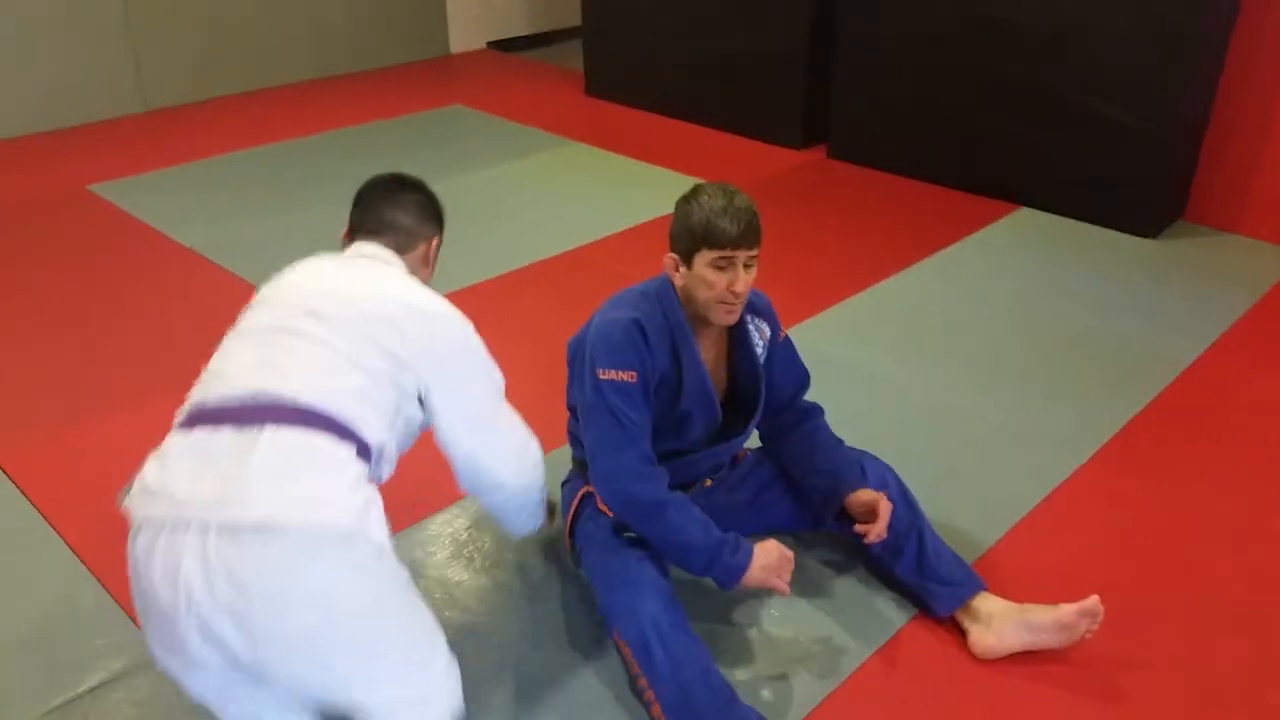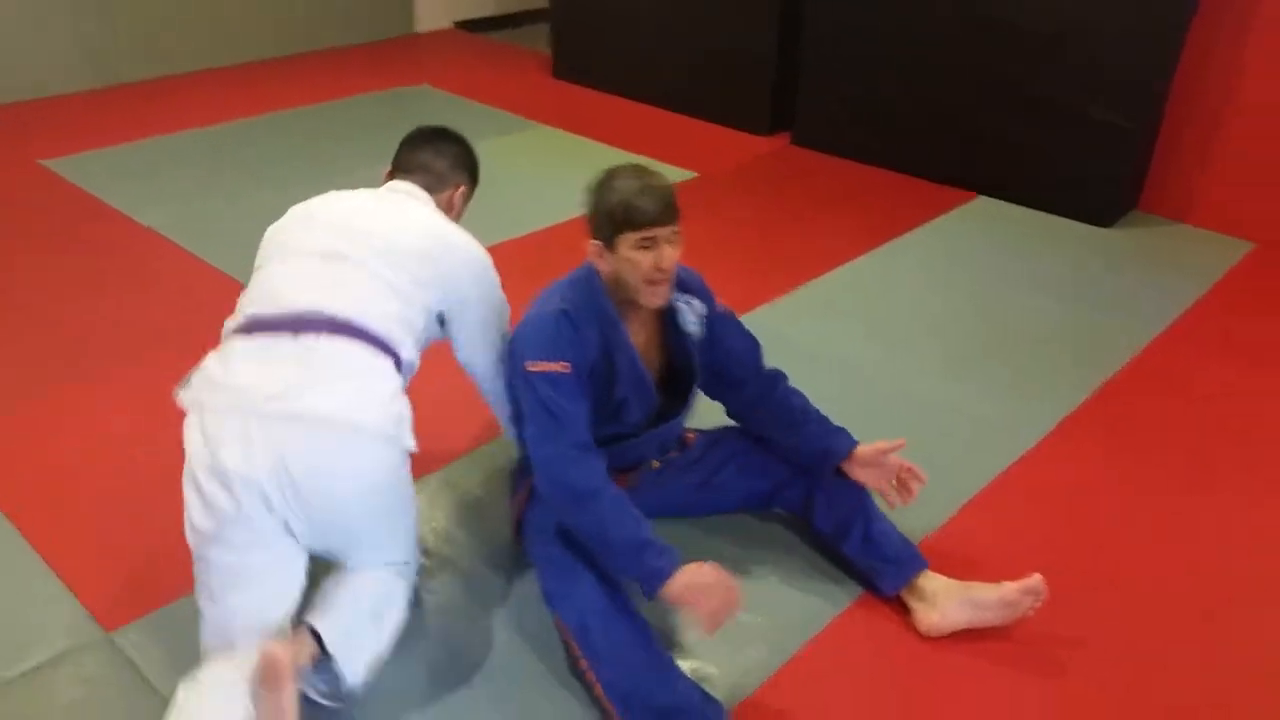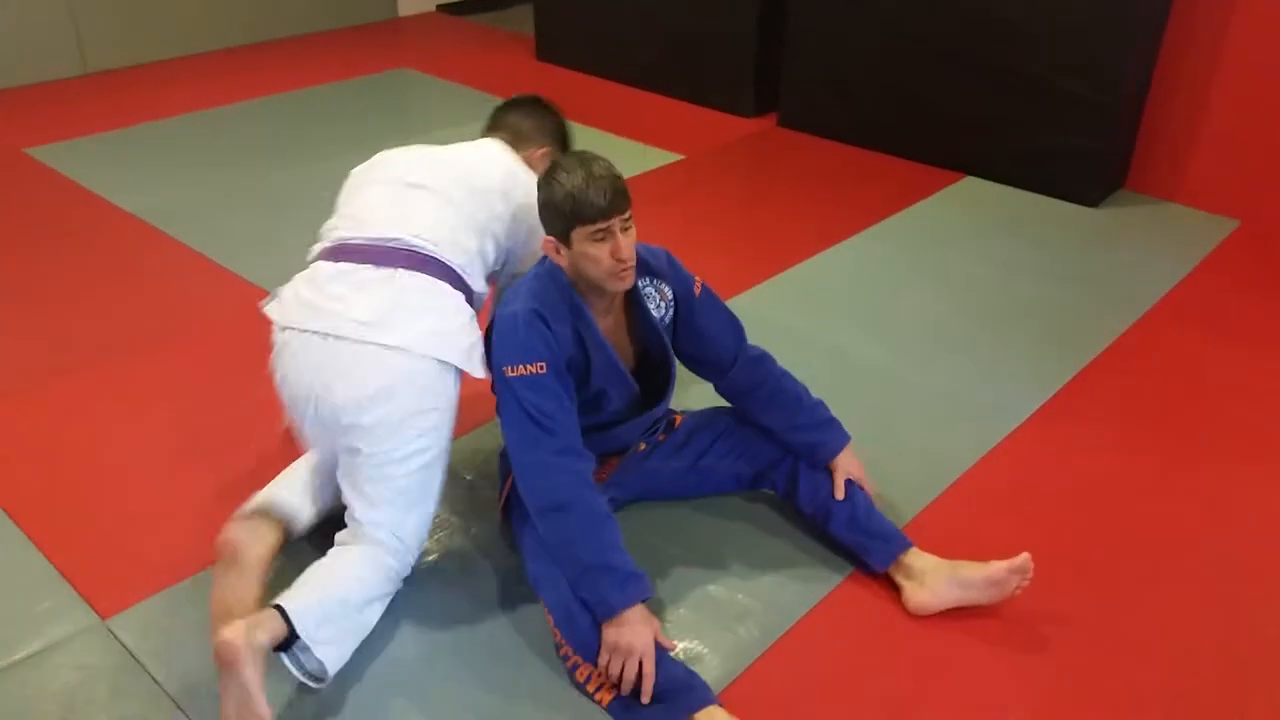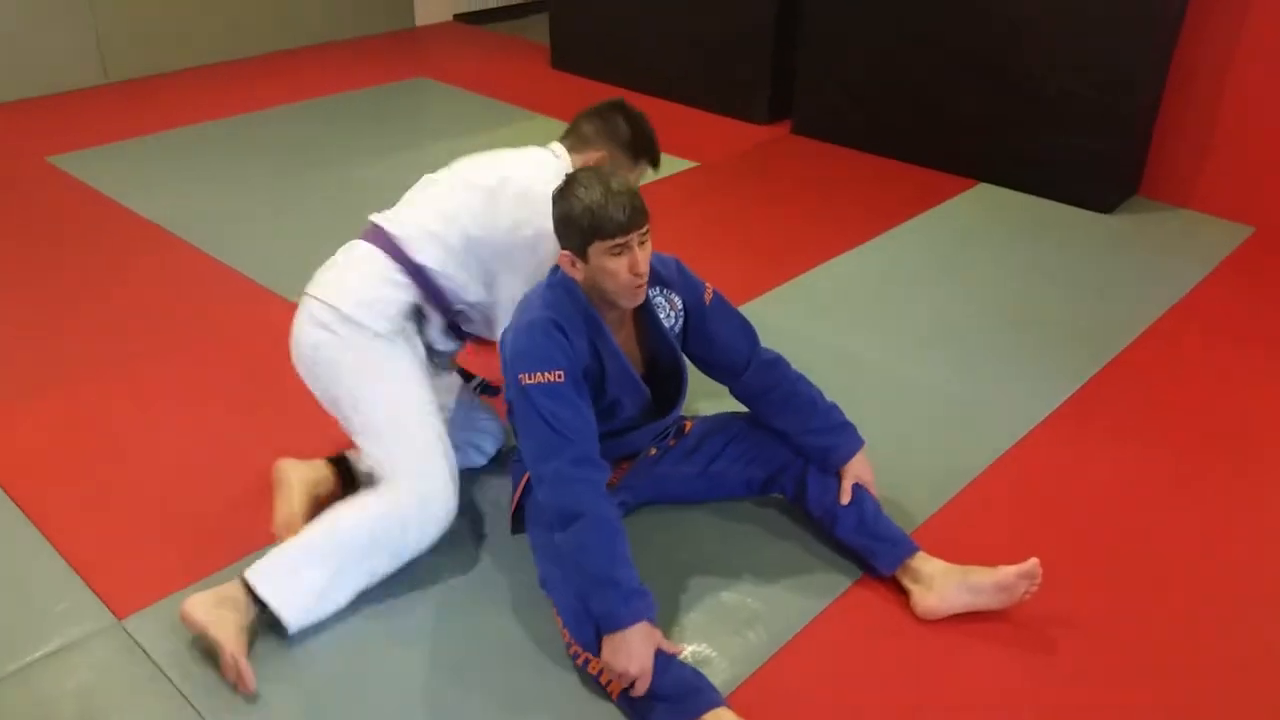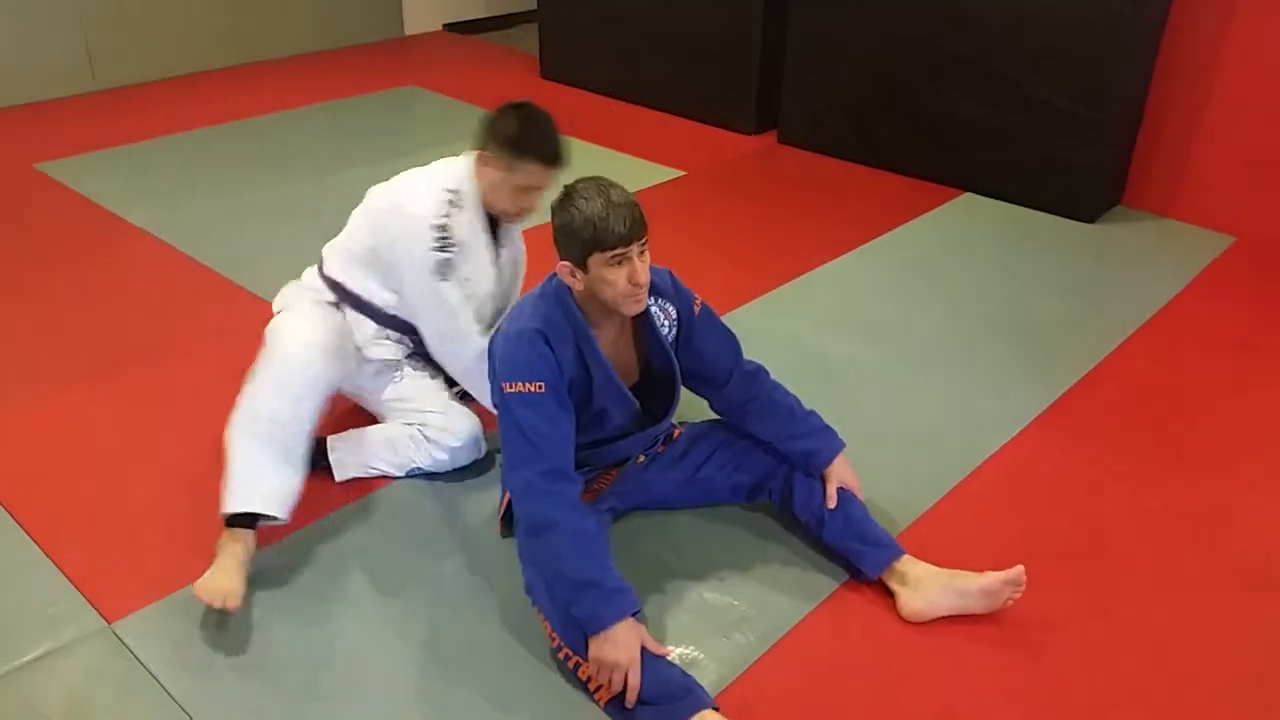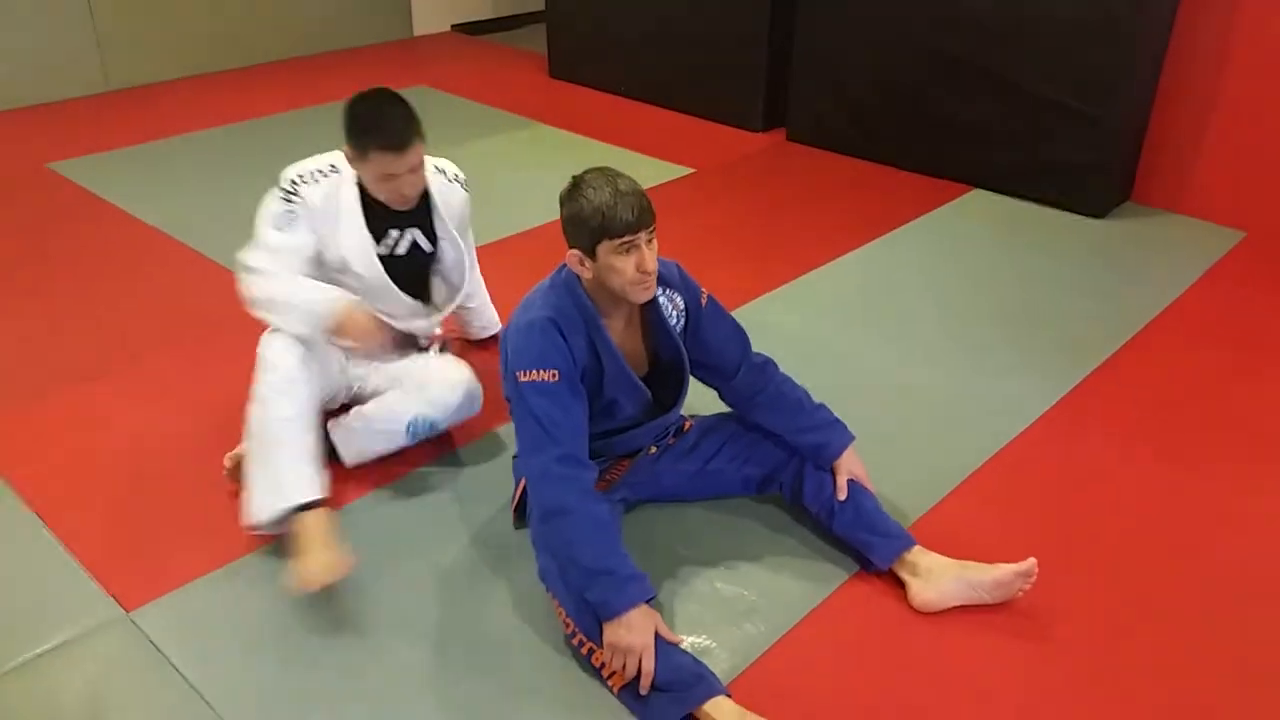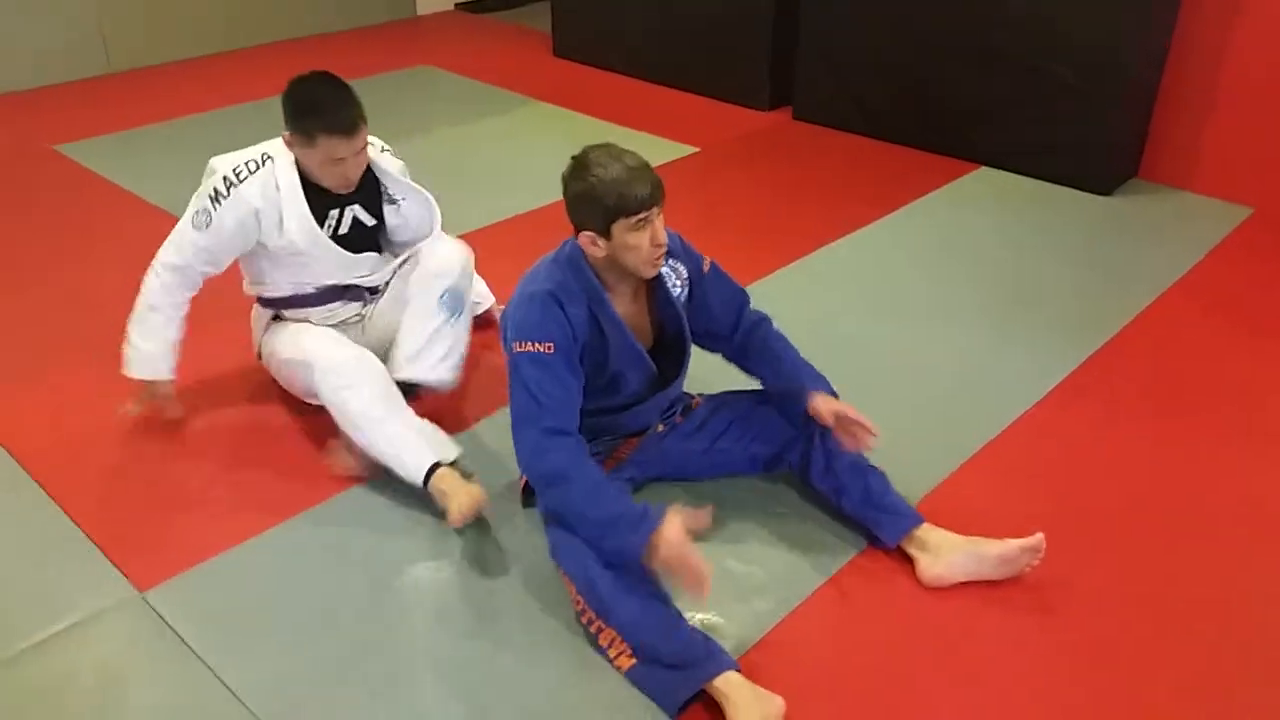
dt=0.3s
person 1, frame 1
left shoulder: (752, 316)
right shoulder: (621, 336)
left elbow: (789, 420)
right elbow: (626, 483)
left wrist: (847, 490)
right wrist: (734, 559)
left hip: (712, 477)
right hip: (622, 505)
left knee: (860, 475)
right knee: (641, 605)
left ankle: (980, 612)
person 1, frame 2
left shoulder: (684, 293)
right shoulder: (553, 331)
left elbow: (751, 387)
right elbow: (568, 477)
left wrist: (841, 452)
right wrist: (662, 571)
left hip: (659, 459)
right hip: (570, 493)
left knee: (810, 469)
right knee: (584, 590)
left ankle: (925, 591)
person 1, frame 3
left shoulder: (655, 271)
right shoulder: (527, 326)
left elbow: (739, 365)
right elbow: (558, 479)
left wrist: (830, 442)
right wrist: (621, 601)
left hip: (646, 441)
right hip: (561, 474)
left knee: (790, 445)
right knee: (578, 585)
left ankle: (913, 569)
person 1, frame 4
left shoulder: (666, 280)
right shoulder: (539, 336)
left elbow: (753, 368)
right elbow: (572, 486)
left wrist: (842, 444)
right wrist: (624, 615)
left hip: (656, 444)
right hip: (572, 478)
left knee: (797, 446)
right knee: (590, 590)
left ankle: (922, 573)
person 1, frame 5
left shoulder: (660, 294)
right shoulder: (529, 345)
left elbow: (737, 383)
right elbow: (546, 494)
left wrist: (824, 450)
right wrist: (607, 614)
left hip: (647, 453)
right hip: (567, 484)
left knee: (785, 456)
right knee: (573, 593)
left ankle: (907, 576)
person 1, frame 6
left shoulder: (668, 284)
right shoulder: (540, 334)
left elbow: (745, 374)
right elbow: (561, 480)
left wrist: (833, 442)
right wrist: (621, 599)
left hip: (657, 444)
right hip: (576, 476)
left knee: (794, 447)
right knee: (582, 575)
left ankle: (918, 566)
person 1, frame 7
left shoulder: (669, 257)
right shoulder: (543, 310)
left elbow: (740, 326)
right elbow: (545, 449)
left wrist: (812, 395)
right wrist: (644, 530)
left hip: (662, 425)
right hip: (586, 460)
left knee: (800, 426)
right knee: (592, 551)
left ankle: (925, 542)
person 2, frame 1
left shoulder: (288, 284)
right shoulder: (427, 316)
right elbow: (509, 475)
right wrist: (532, 514)
left hip: (167, 528)
right hip: (301, 538)
person 2, frame 2
left shoulder: (305, 213)
right shoulder: (456, 248)
right elbow: (496, 371)
left hip: (226, 406)
right hip: (341, 428)
left knee: (242, 638)
right knee: (384, 566)
right ankle: (303, 654)
person 2, frame 3
left shoulder: (385, 163)
right shoulder: (526, 192)
left hip: (304, 331)
right hip: (406, 353)
left knee: (339, 455)
right knee: (384, 548)
left ankle: (264, 525)
right ankle: (260, 635)
person 2, frame 4
left shoulder: (514, 172)
right shoulder: (550, 202)
left hip: (359, 304)
right hip: (361, 320)
left knee: (482, 437)
right knee: (424, 501)
left ankle: (330, 477)
right ankle: (238, 601)
person 2, frame 5
left shoulder: (503, 196)
right shoulder: (427, 209)
left elbow: (493, 290)
right elbow: (454, 339)
left hip: (403, 352)
right hip: (334, 315)
left knee: (461, 438)
right knee: (300, 349)
left ankle: (298, 454)
right ankle: (239, 538)
person 2, frame 6
left shoulder: (447, 185)
right shoulder: (311, 188)
left elbow: (458, 268)
right elbow: (264, 278)
left wrist: (486, 326)
right wrist: (335, 313)
left hip: (397, 351)
right hip: (325, 340)
left knee: (458, 389)
right knee: (284, 354)
left ankle: (311, 442)
right ankle: (309, 522)
person 2, frame 7
left shoulder: (381, 164)
right shoulder: (246, 187)
left elbow: (425, 238)
right elbow: (176, 268)
left wrist: (479, 303)
right wrist: (152, 365)
left hip: (379, 315)
right hip: (305, 328)
left knee: (446, 255)
right knee: (337, 364)
right ankle: (443, 475)
